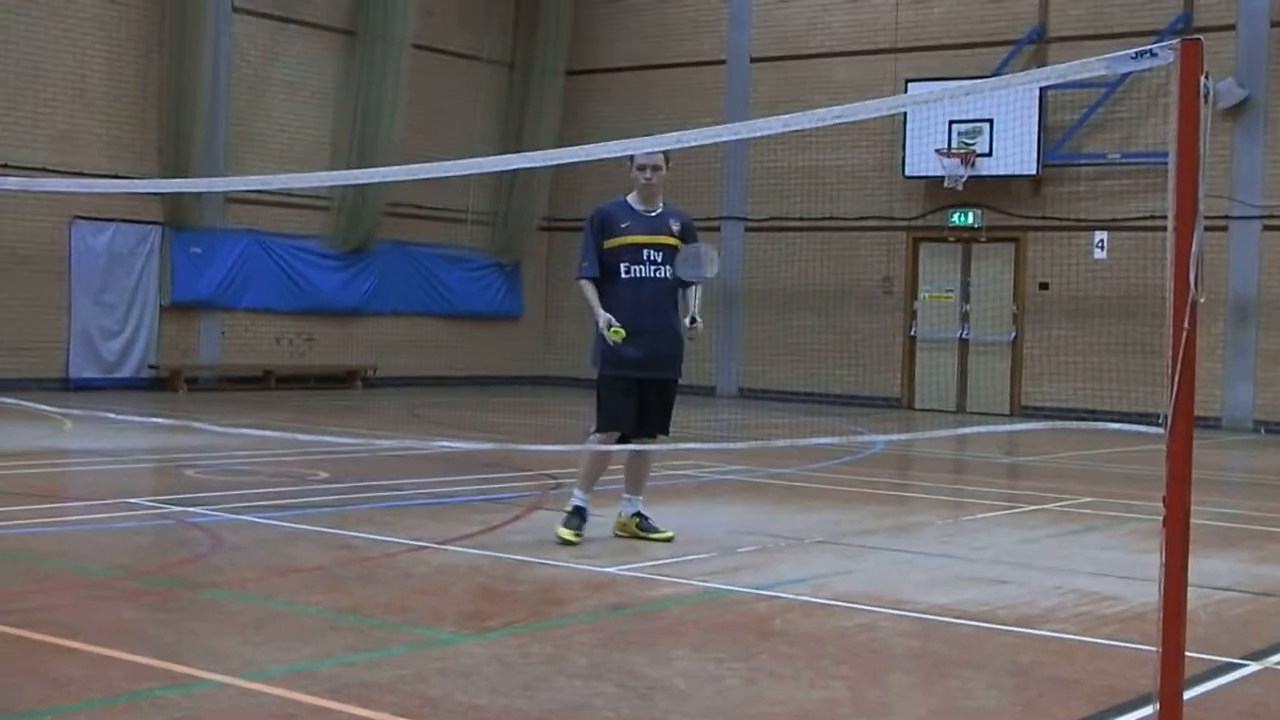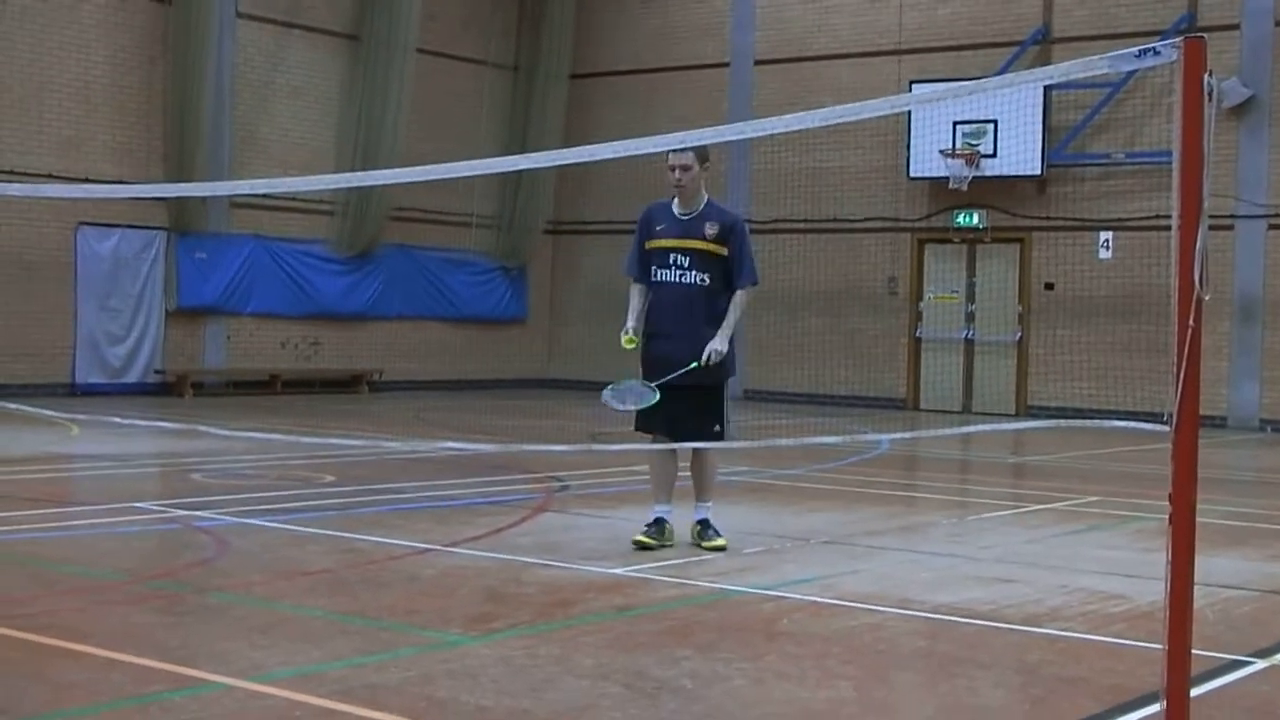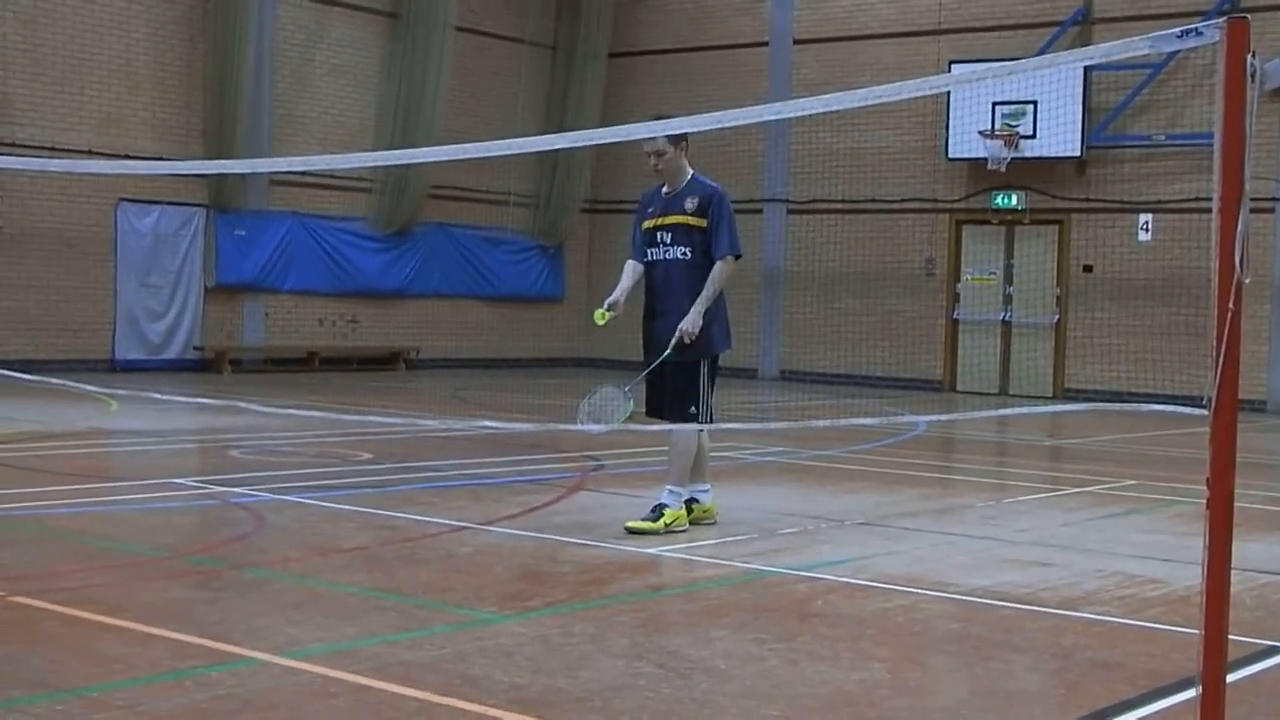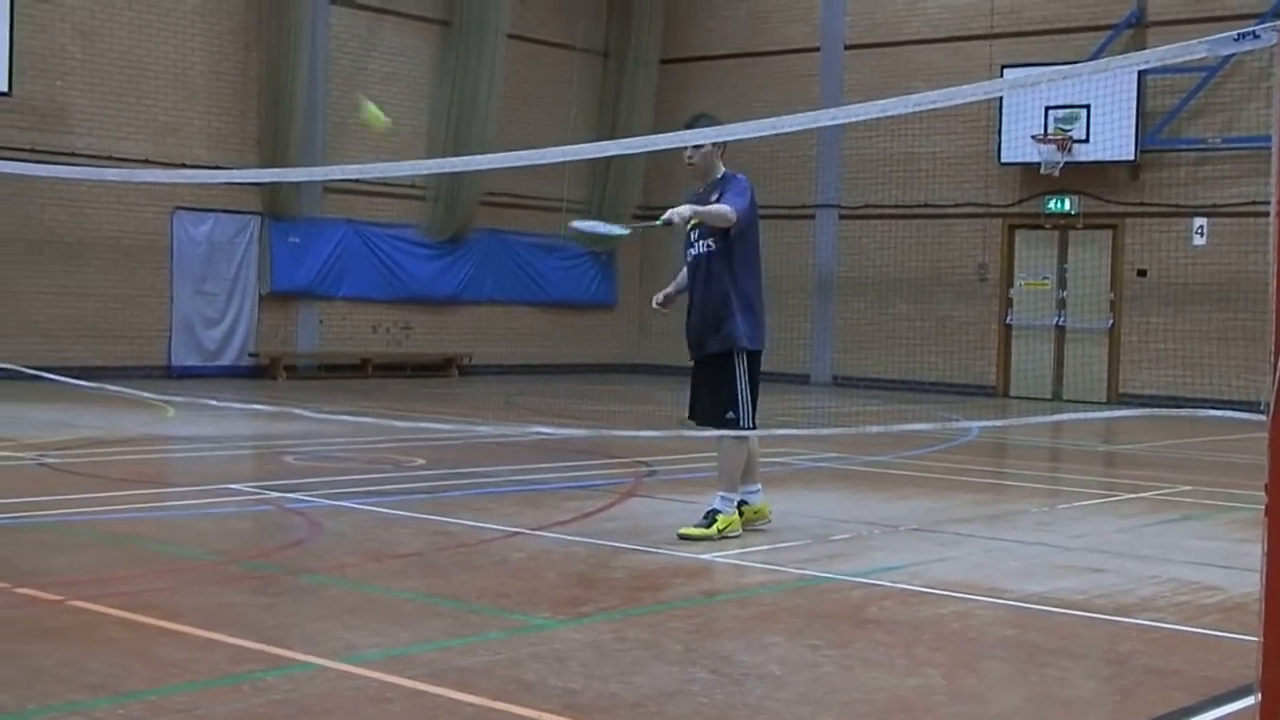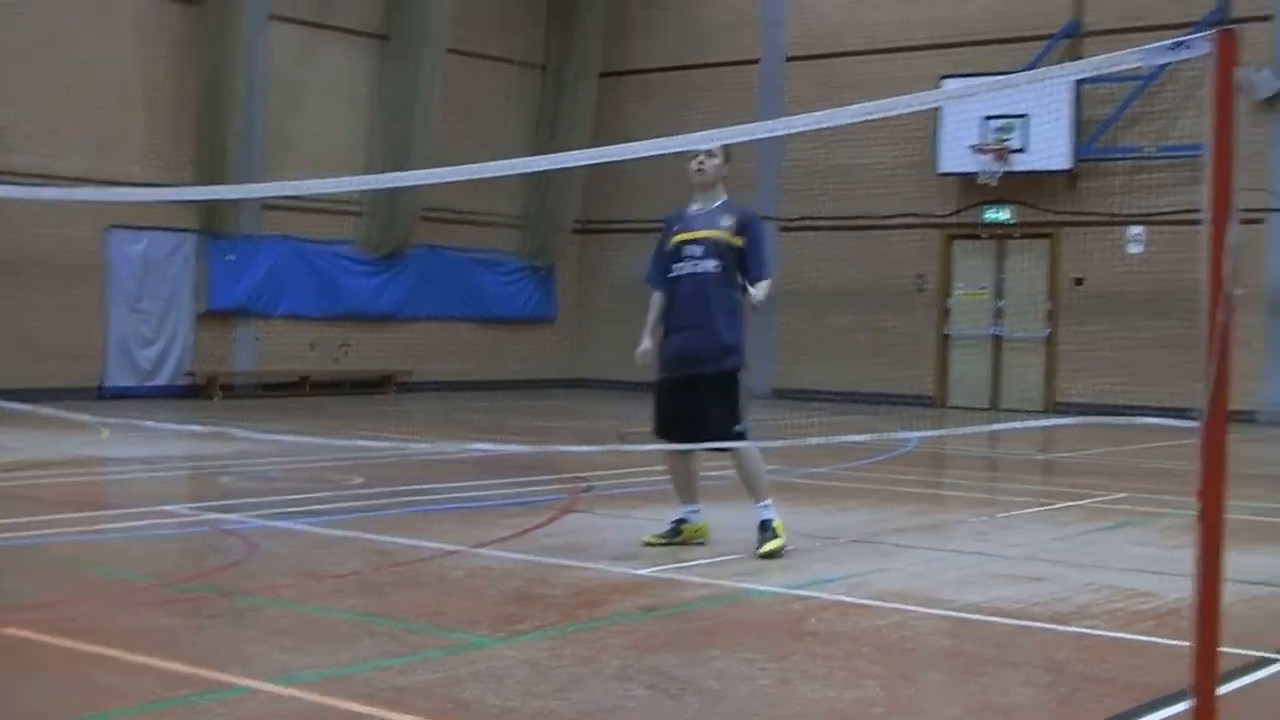
dt=1s
person 1, frame 1
left shoulder: (680, 224)
right shoulder: (606, 216)
left elbow: (690, 281)
right elbow: (586, 276)
left wrist: (690, 315)
right wrist: (599, 313)
left hip: (663, 348)
right hip: (619, 347)
left knee: (648, 434)
right knee: (609, 429)
left ankle: (631, 513)
right ankle: (577, 506)
person 1, frame 2
left shoulder: (727, 223)
right shoulder: (651, 218)
left elbow: (742, 287)
right elbow: (639, 279)
left wrist: (724, 335)
right wrist: (632, 320)
left hip: (705, 352)
right hip: (658, 350)
left knee: (704, 438)
right knee: (659, 434)
left ankle: (703, 519)
right ankle: (660, 519)
person 1, frame 3
left shoulder: (710, 196)
right shoulder: (648, 203)
left elbow: (726, 259)
right elbow: (638, 258)
left wrist: (697, 312)
right wrist: (620, 293)
left hip: (695, 328)
right hip: (659, 328)
left knee: (685, 414)
right knee: (688, 416)
left ankle: (672, 504)
right ankle: (700, 499)
person 1, frame 4
left shoulder: (736, 187)
right shoulder: (697, 201)
left elbow: (729, 216)
left wrist: (692, 212)
right wrist: (673, 289)
left hip: (736, 325)
right hip: (709, 328)
left knee: (731, 418)
right knee: (729, 418)
left ankle: (726, 510)
right ankle: (752, 501)
person 1, frame 5
left shoulder: (742, 219)
right shoulder: (675, 223)
left elbow: (762, 277)
left wrist: (757, 294)
right wrist: (649, 335)
left hip: (719, 347)
right hip: (677, 349)
left knee: (731, 435)
right knee: (674, 437)
left ankle: (768, 518)
right ankle: (690, 519)
